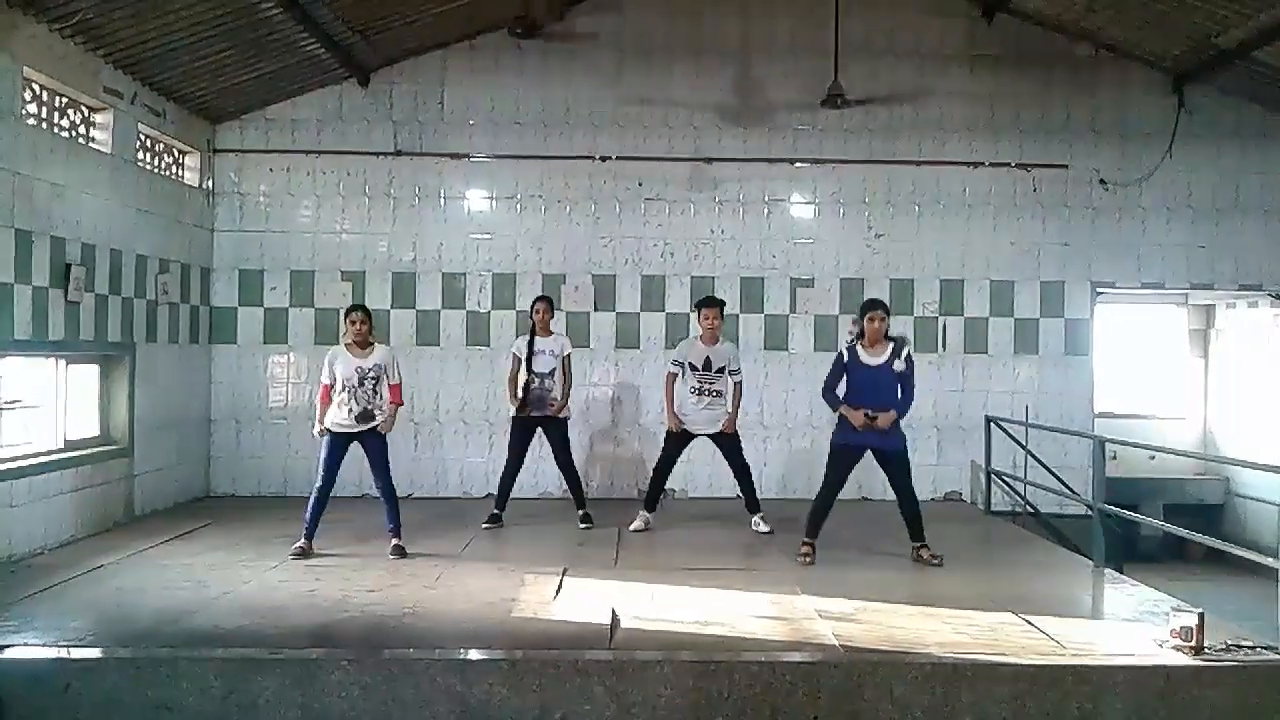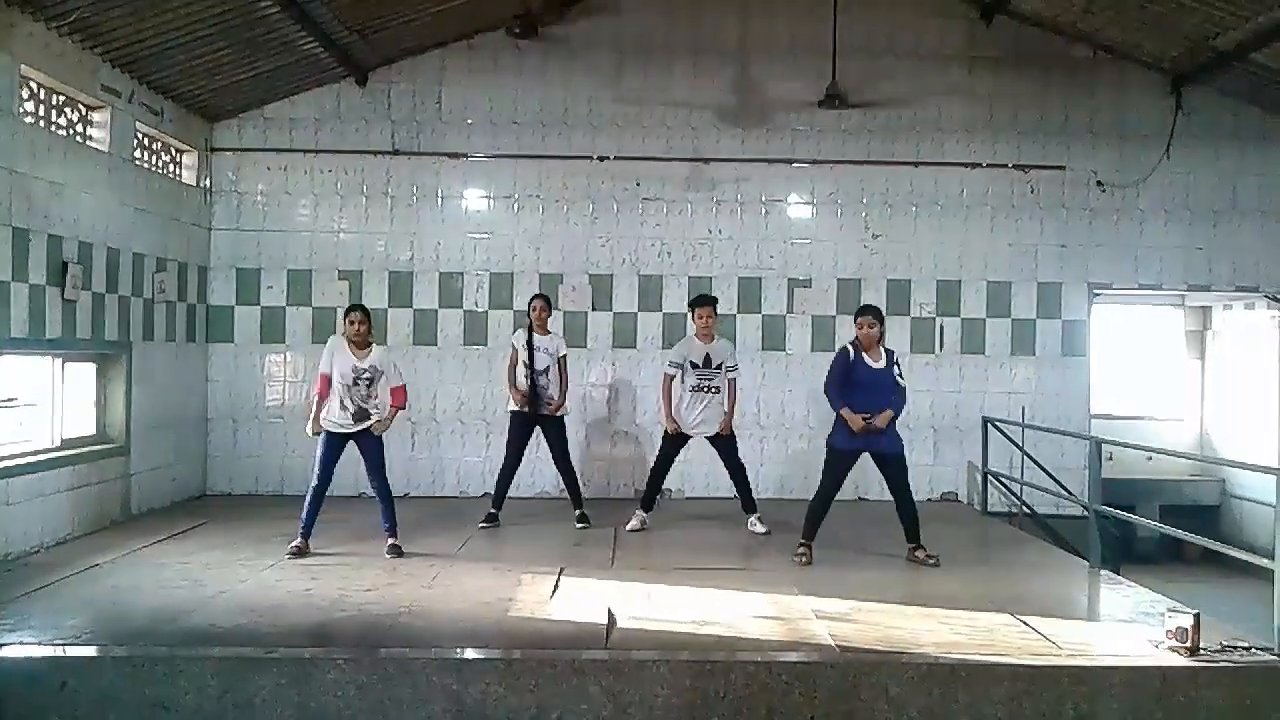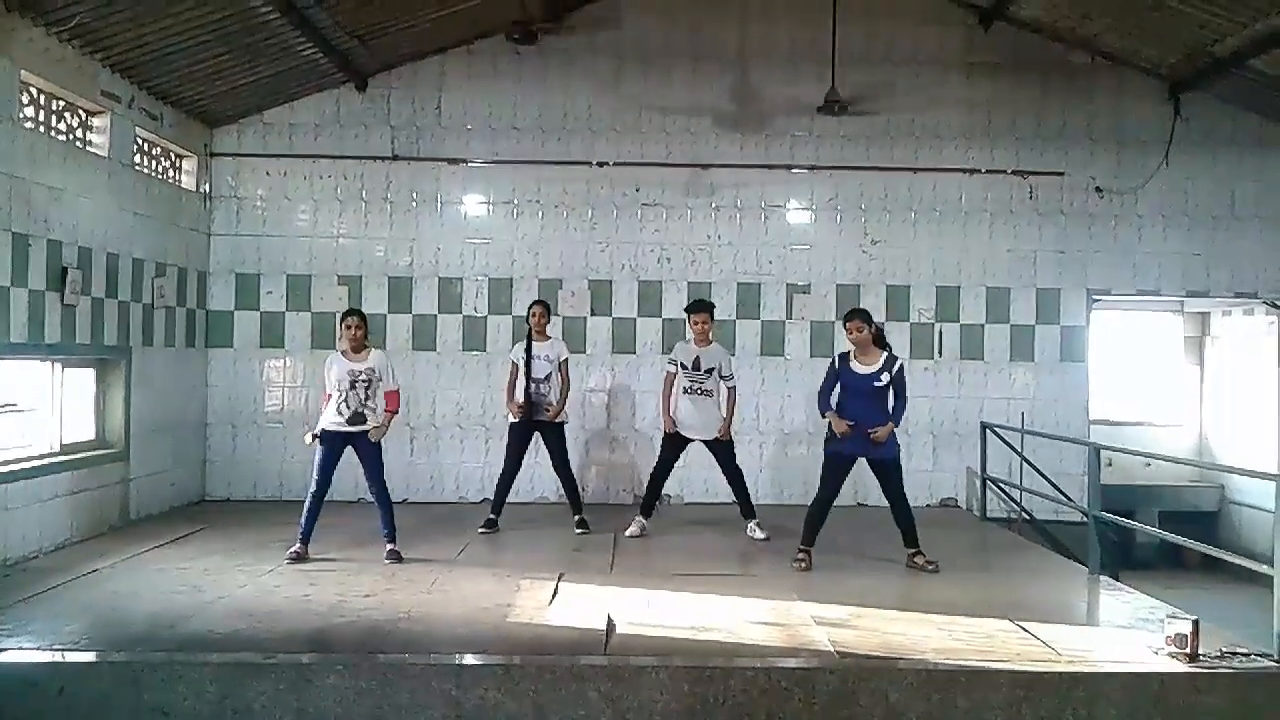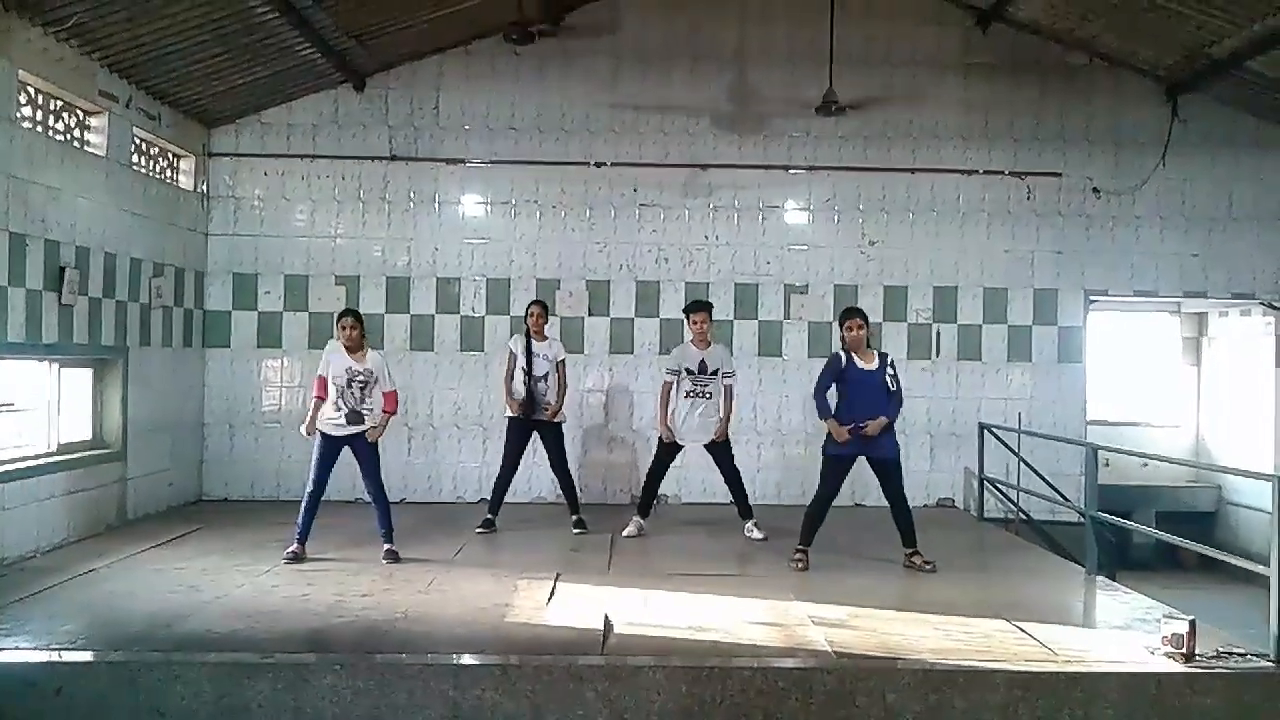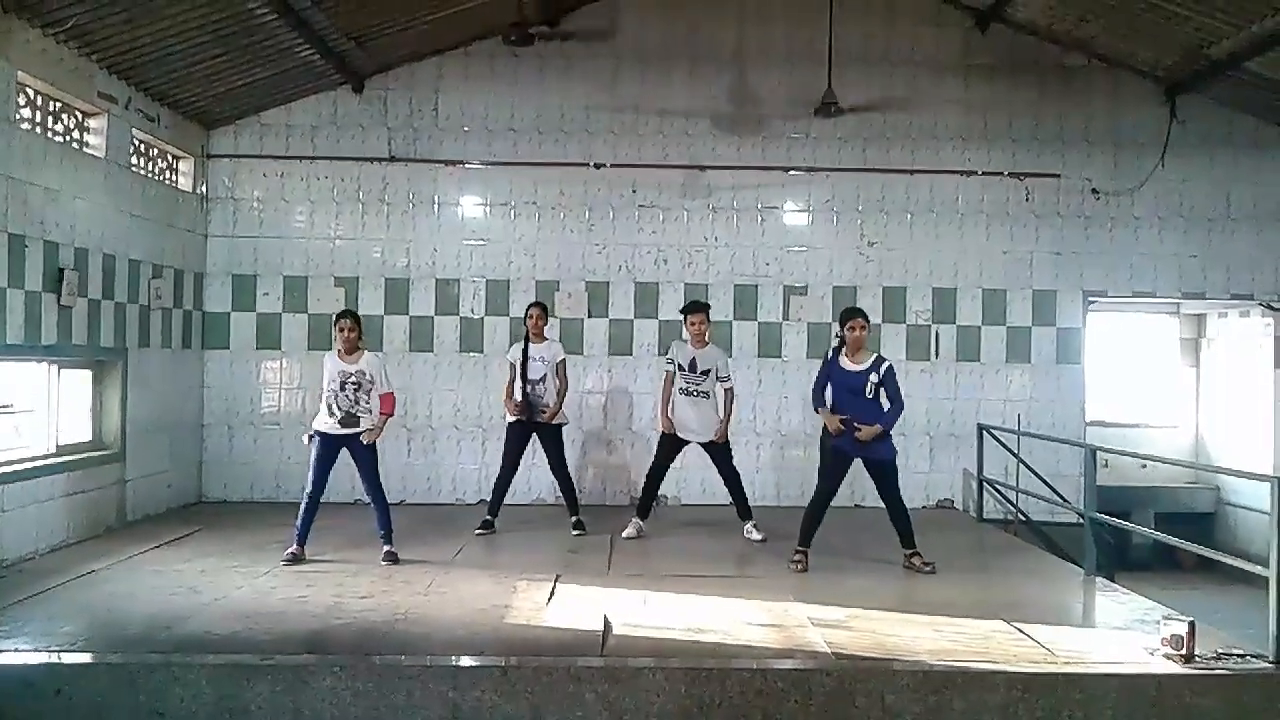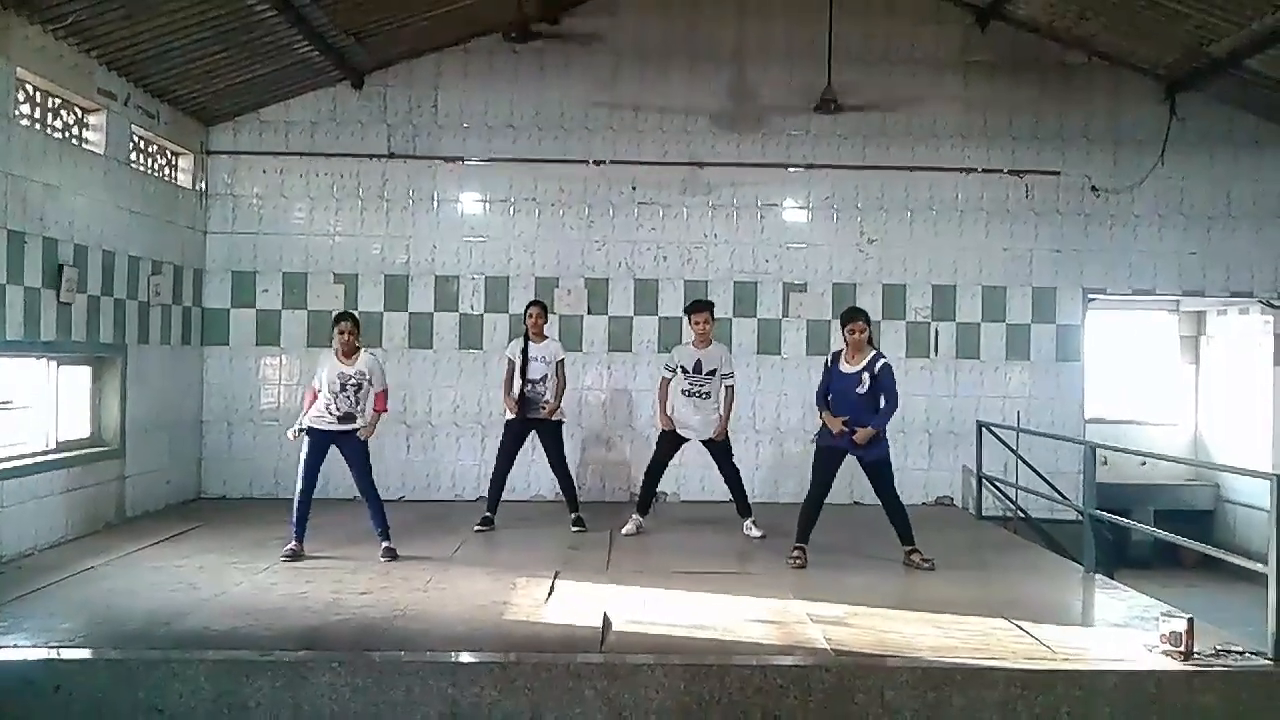
dt=0.3s
person 1, frame 1
left shoulder: (901, 352)
right shoulder: (848, 354)
left elbow: (908, 392)
right elbow: (828, 391)
left wrist: (893, 415)
right wrist: (847, 412)
left hip: (888, 432)
right hip: (850, 432)
left knee: (905, 490)
right knee: (830, 488)
left ankle: (919, 546)
right ankle: (808, 542)
person 1, frame 2
left shoulder: (891, 358)
right shoulder: (848, 353)
left elbow: (900, 394)
right elbow: (831, 388)
left wrist: (888, 414)
right wrist: (848, 415)
left hip: (885, 434)
right hip: (847, 435)
left knee: (902, 491)
right knee: (827, 490)
left ankle: (915, 547)
right ankle: (805, 543)
person 1, frame 3
left shoulder: (893, 363)
right shoulder: (841, 361)
left elbow: (900, 400)
right elbow: (824, 394)
left wrist: (890, 426)
right wrist: (833, 419)
left hip: (880, 439)
right hip: (843, 438)
left knee: (897, 496)
right knee: (825, 495)
left ankle: (914, 552)
right ankle: (804, 549)
person 1, frame 4
left shoulder: (885, 361)
right shoulder: (840, 359)
left elbow: (897, 399)
right elbow: (819, 392)
left wrist: (883, 421)
right wrist: (832, 426)
left hip: (881, 438)
right hip: (844, 438)
left knee: (897, 496)
right knee: (825, 495)
left ankle: (911, 553)
right ankle: (802, 549)
person 1, frame 5
left shoulder: (881, 365)
right shoulder: (833, 357)
left elbow: (897, 404)
right elbow: (818, 389)
left wrist: (877, 428)
right wrist: (824, 415)
left hip: (876, 439)
right hip: (838, 437)
left knee: (892, 497)
right knee: (823, 494)
left ankle: (911, 553)
right ankle: (801, 551)
person 1, frame 6
left shoulder: (879, 362)
right shoulder: (834, 360)
left elbow: (891, 402)
right elbow: (822, 393)
left wrist: (871, 430)
right wrist: (827, 418)
left hip: (869, 438)
right hip: (833, 435)
left knee: (888, 495)
right knee: (817, 491)
left ankle: (910, 550)
right ankle: (799, 547)
person 2, frame 1
left shoulder: (384, 353)
right shoulder: (335, 355)
left elbow: (394, 389)
right elbow: (325, 390)
left wrist: (390, 418)
right wrist: (318, 421)
left hip: (372, 428)
right hip: (338, 427)
left knee: (384, 482)
right knee: (323, 483)
left ankle: (395, 538)
right ankle: (306, 539)
person 2, frame 2
left shoulder: (381, 355)
right shoulder: (334, 345)
left elbow: (398, 391)
right elbow: (323, 383)
left wrist: (387, 420)
right wrist: (314, 418)
left hip: (368, 427)
right hip: (334, 426)
left knee: (379, 482)
right knee: (319, 482)
left ankle: (392, 538)
right ankle: (302, 539)
person 2, frame 3
left shoulder: (379, 358)
right shoulder: (334, 360)
left elbow: (392, 396)
right elbow: (329, 398)
left wrist: (383, 426)
right wrist: (315, 428)
left hip: (366, 432)
right hip: (332, 430)
left knee: (378, 488)
right knee: (318, 488)
left ankle: (391, 543)
right ankle: (301, 544)
person 2, frame 4
left shoulder: (376, 359)
right shoulder: (332, 349)
left elbow: (390, 397)
right elbow: (320, 386)
left wrist: (380, 427)
right wrist: (311, 418)
left hip: (363, 432)
right hip: (330, 430)
left knee: (375, 488)
right knee: (314, 487)
left ankle: (388, 543)
right ankle: (299, 544)
person 2, frame 5
left shoulder: (372, 361)
right shoulder: (329, 359)
left elbow: (387, 399)
left wrist: (377, 429)
right wrist: (312, 427)
left hip: (359, 433)
right hip: (326, 432)
left knee: (373, 488)
right knee: (313, 489)
left ankle: (387, 545)
right ankle: (298, 546)
person 2, frame 6
left shoulder: (369, 361)
right shoulder: (326, 359)
left elbow: (380, 396)
right elbow: (314, 391)
left wrist: (371, 425)
right wrist: (299, 421)
left hip: (352, 431)
right hip: (318, 428)
left knee: (366, 485)
right knee: (304, 485)
left ankle: (385, 541)
right ankle: (297, 542)
person 3, frame 1
left shoulder: (730, 350)
right shoulder: (686, 347)
left elbow: (737, 384)
right elbow: (671, 379)
left wrist: (733, 417)
right wrist: (670, 414)
left hip: (719, 420)
right hip: (685, 419)
left knee: (740, 466)
right knee: (664, 464)
left ankle: (756, 515)
right ankle: (646, 513)
person 3, frame 2
left shoulder: (726, 347)
right shoulder: (684, 346)
left elbow: (731, 383)
right elbow: (667, 381)
left wrist: (729, 417)
right wrist: (668, 417)
left hip: (716, 421)
right hip: (683, 420)
left knee: (736, 466)
right knee: (661, 465)
left ankle: (752, 515)
right ankle: (643, 512)
person 3, frame 3
left shoulder: (721, 354)
right shoulder: (680, 349)
left elbow: (731, 389)
right elbow: (668, 382)
left wrist: (727, 423)
right wrist: (666, 416)
left hip: (713, 426)
right hip: (680, 424)
left knee: (733, 472)
right knee: (660, 470)
left ankle: (751, 521)
right ankle: (642, 518)
person 3, frame 4
left shoulder: (722, 353)
right shoulder: (679, 353)
left elbow: (728, 389)
right elbow: (666, 388)
left wrist: (725, 423)
right wrist: (662, 423)
left hip: (712, 427)
right hip: (678, 426)
left knee: (731, 473)
right knee: (656, 471)
left ankle: (749, 521)
right ankle: (639, 518)
person 3, frame 5
left shoulder: (717, 355)
right shoulder: (676, 348)
left elbow: (728, 391)
right elbow: (668, 382)
left wrist: (724, 425)
right wrist: (663, 415)
left hip: (710, 427)
right hip: (677, 425)
left knee: (729, 473)
right knee: (656, 471)
left ankle: (748, 522)
right ankle: (639, 520)
person 3, frame 6
left shoulder: (722, 353)
right shoulder: (679, 351)
left elbow: (729, 389)
right elbow: (665, 382)
left wrist: (724, 423)
right wrist: (662, 414)
left hip: (711, 425)
right hip: (677, 423)
left knee: (730, 471)
right knee: (655, 467)
left ankle: (747, 519)
right ankle: (639, 516)
person 4, frame 1
left shoulder: (562, 341)
right shoulder: (522, 342)
left elbow: (567, 376)
right elbow: (513, 376)
left wrist: (564, 401)
right wrist: (513, 400)
left hip: (554, 411)
right hip: (525, 411)
left knee: (565, 461)
right knee: (513, 462)
left ankle: (582, 510)
right ankle: (497, 512)
person 4, frame 2
left shoulder: (558, 341)
right shoulder: (521, 335)
left elbow: (563, 375)
right elbow: (512, 366)
left wrist: (561, 400)
right wrist: (513, 390)
left hip: (551, 409)
right hip: (523, 407)
left knee: (563, 460)
right knee: (511, 460)
left ankle: (579, 510)
right ankle: (494, 511)
person 4, frame 3
left shoulder: (558, 346)
right shoulder: (520, 348)
left elbow: (565, 381)
right elbow: (512, 379)
left wrist: (560, 406)
right wrist: (509, 403)
left hip: (550, 416)
right hip: (522, 415)
left knee: (562, 466)
right knee: (510, 467)
left ankle: (578, 515)
right ankle: (493, 517)
person 4, frame 4
left shoulder: (556, 347)
right shoulder: (517, 341)
left elbow: (562, 380)
right elbow: (508, 374)
left wrist: (558, 405)
right wrist: (509, 399)
left hip: (549, 415)
right hip: (520, 413)
left knee: (560, 466)
right knee: (508, 465)
left ankle: (576, 515)
right ankle: (490, 516)
person 4, frame 5
left shoulder: (555, 348)
right shoulder: (517, 348)
left elbow: (563, 382)
right elbow: (511, 380)
left wrist: (557, 407)
right wrist: (507, 400)
left hip: (548, 417)
right hip: (520, 416)
left knee: (559, 467)
right knee: (507, 467)
left ankle: (575, 517)
right ankle: (490, 518)
person 4, frame 6
left shoulder: (554, 347)
right shoulder: (516, 345)
left elbow: (561, 380)
right elbow: (508, 376)
left wrist: (556, 403)
right wrist: (507, 398)
left hip: (547, 414)
right hip: (519, 413)
left knee: (559, 464)
right knee: (502, 463)
left ankle: (575, 513)
right ankle: (489, 514)
